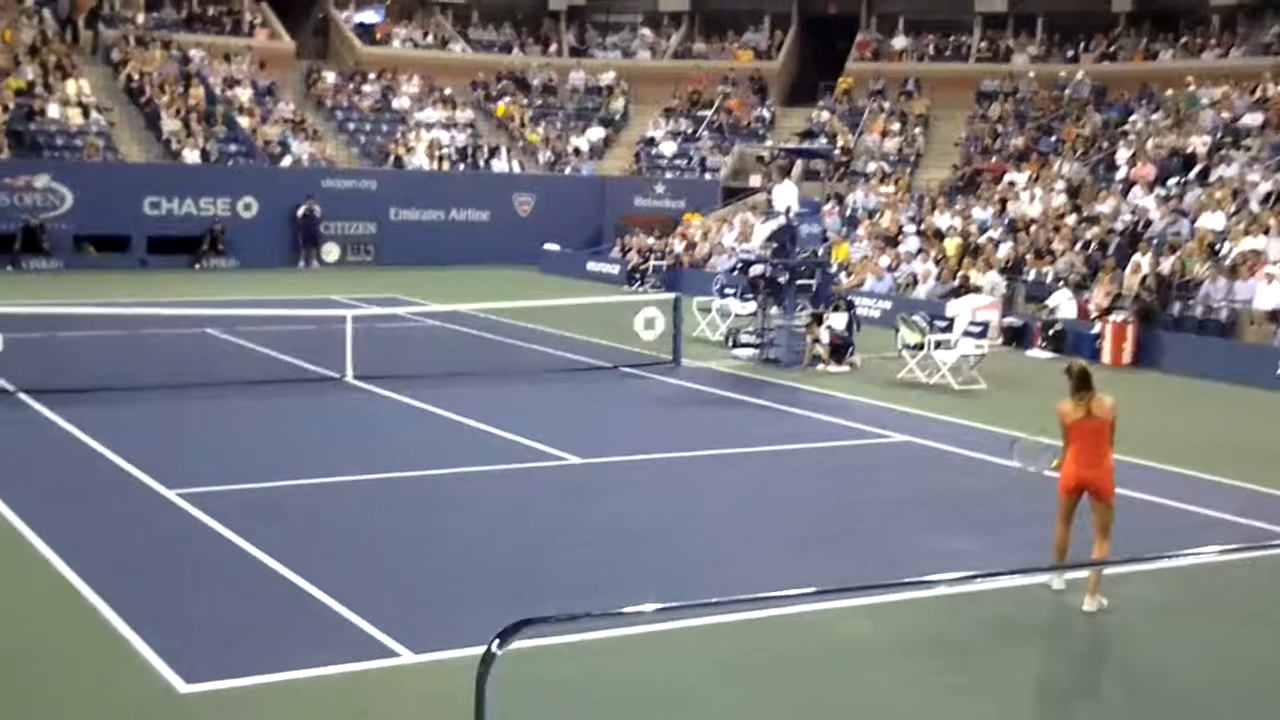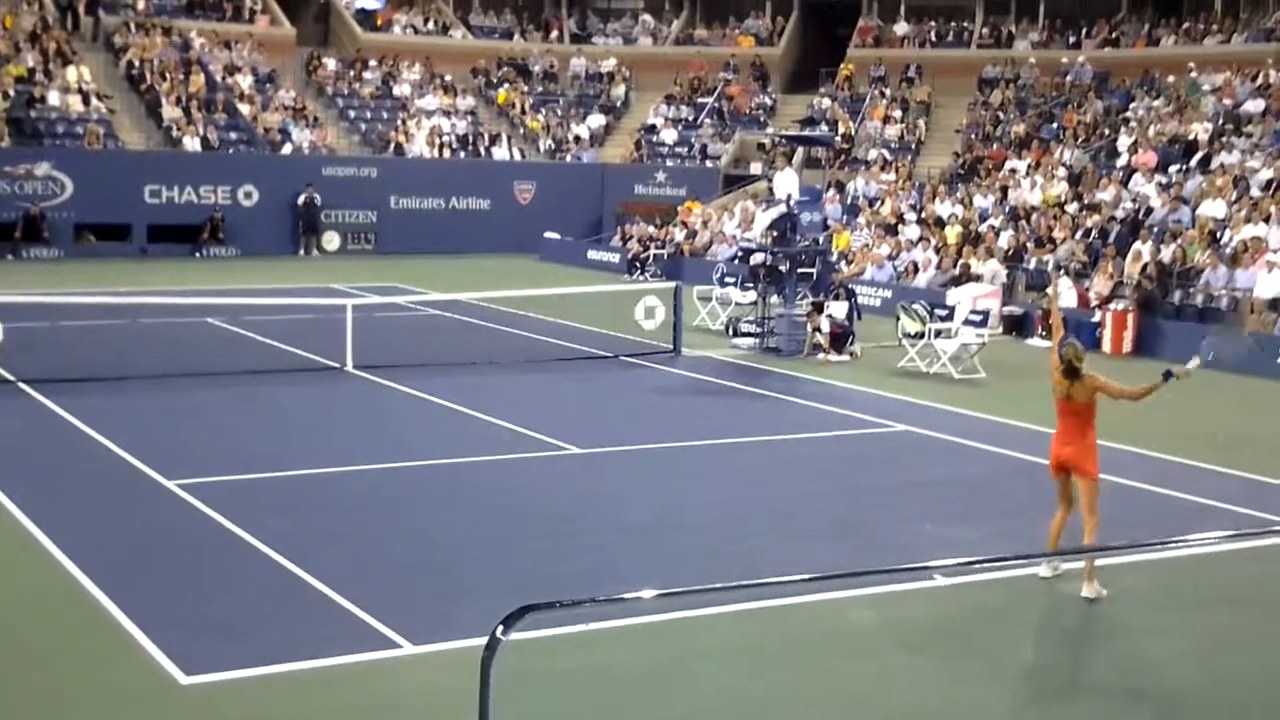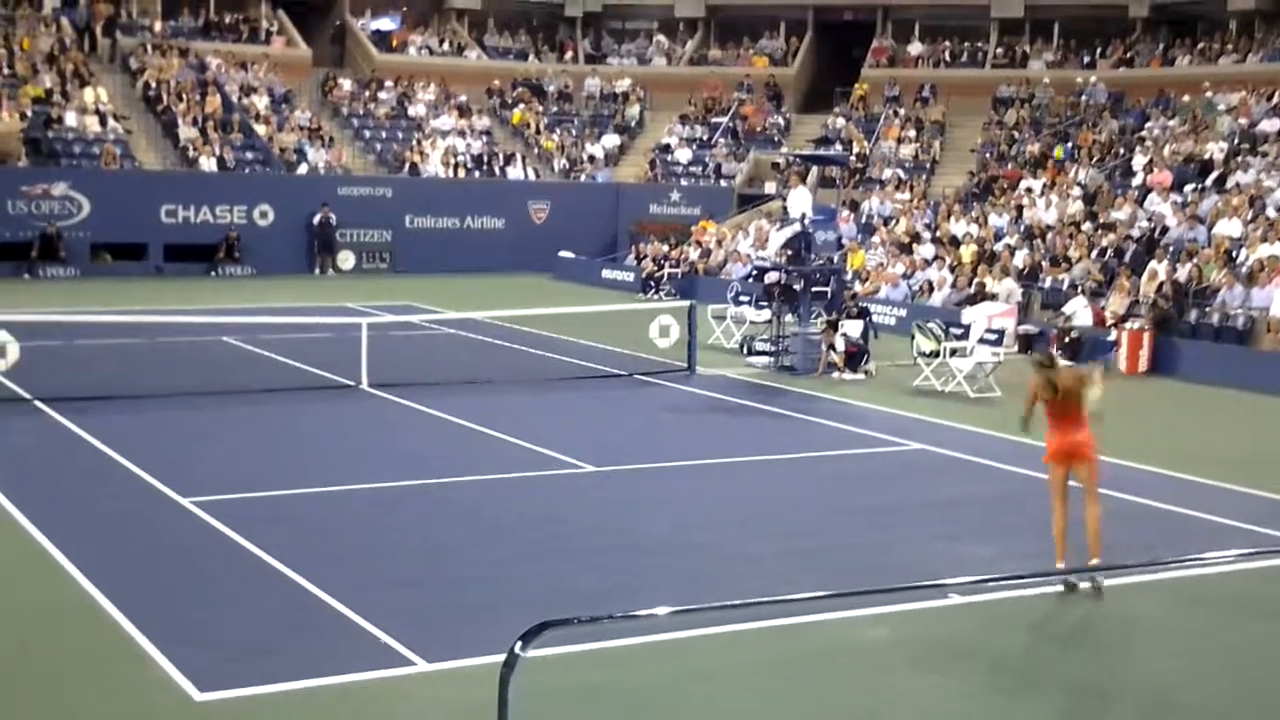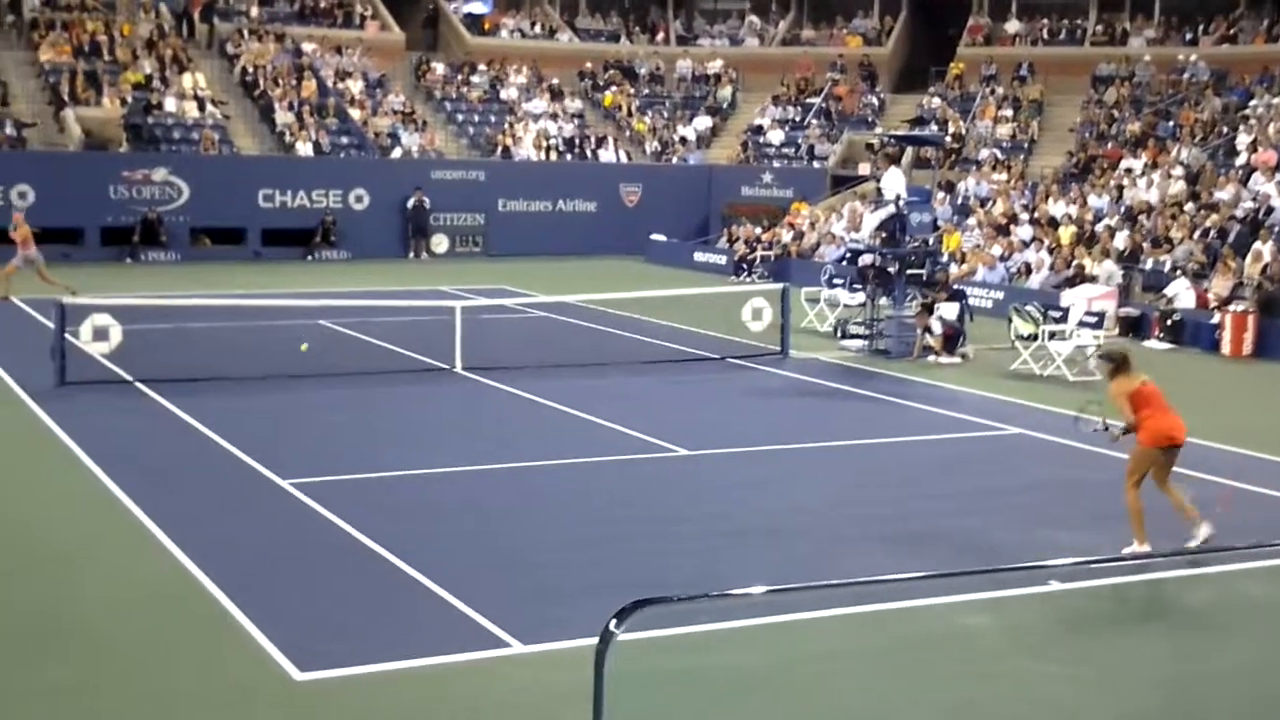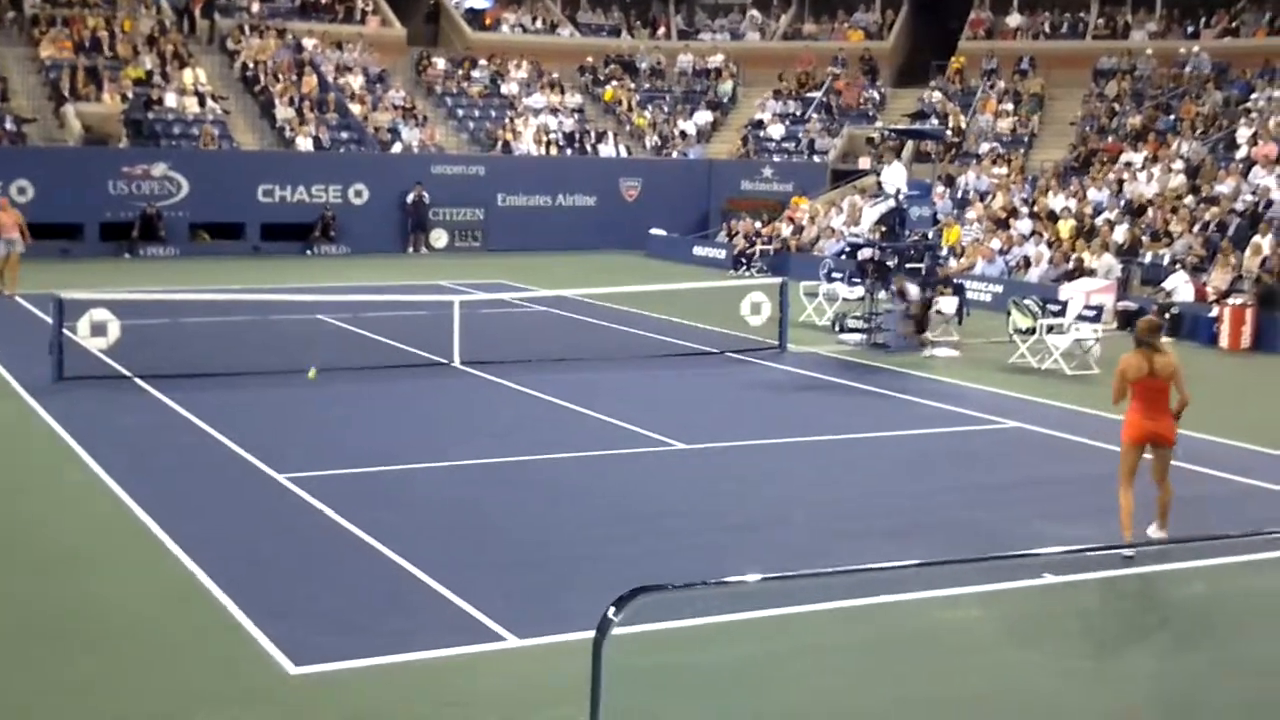
dt=0.7s
person 1, frame 1
left shoulder: (1064, 408)
right shoulder: (1109, 403)
left elbow: (1068, 443)
right elbow: (1109, 440)
left hip: (1074, 470)
right hip: (1101, 473)
left knee: (1063, 522)
right knee: (1102, 537)
left ankle: (1057, 575)
right ankle: (1091, 596)
person 1, frame 2
left shoulder: (1056, 375)
right shoulder: (1090, 382)
left elbow: (1055, 334)
right elbow: (1136, 394)
left wrist: (1053, 302)
right wrist: (1166, 377)
left hip: (1059, 451)
right hip: (1082, 454)
left knee: (1065, 507)
right knee: (1091, 521)
left ankle: (1049, 561)
right ankle: (1089, 582)
person 1, frame 3
left shoulder: (1038, 384)
right shoulder: (1072, 375)
left elbow: (1027, 414)
right elbow: (1094, 374)
left wrist: (1026, 422)
left hip: (1058, 445)
right hip: (1081, 443)
left knee: (1059, 508)
right knee: (1092, 503)
left ankle: (1061, 566)
right ankle: (1095, 563)
person 1, frame 4
left shoulder: (1116, 386)
right shoulder: (1141, 378)
left elbow: (1131, 420)
left wrist: (1122, 431)
right wrist: (1130, 428)
left hip: (1155, 431)
right hip: (1175, 428)
left knee: (1131, 485)
right knee: (1163, 483)
left ankle: (1141, 544)
right ankle: (1199, 525)
person 1, frame 5
left shoulder: (1127, 361)
right shoulder: (1169, 360)
left elbow: (1116, 399)
right elbow: (1184, 399)
right wrist: (1175, 415)
left hip: (1137, 425)
right hip: (1164, 426)
left knee: (1126, 485)
right knee: (1162, 480)
left ankle: (1128, 541)
right ankle: (1161, 528)
